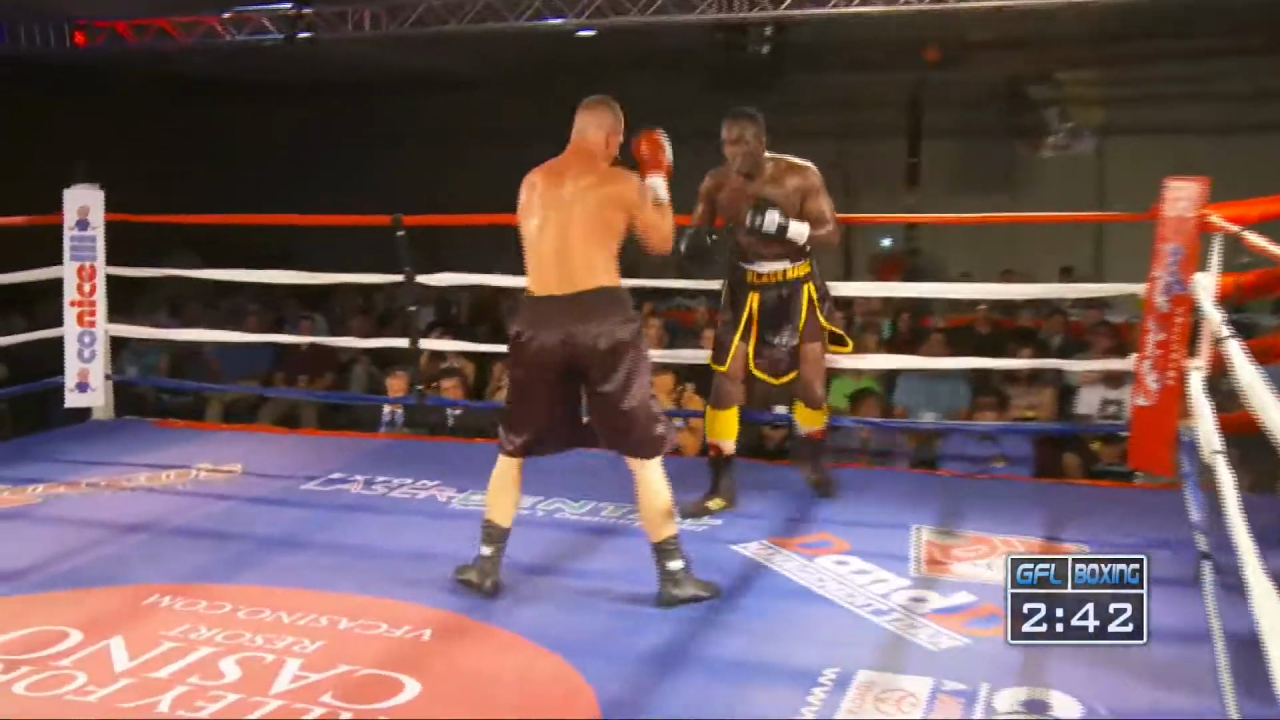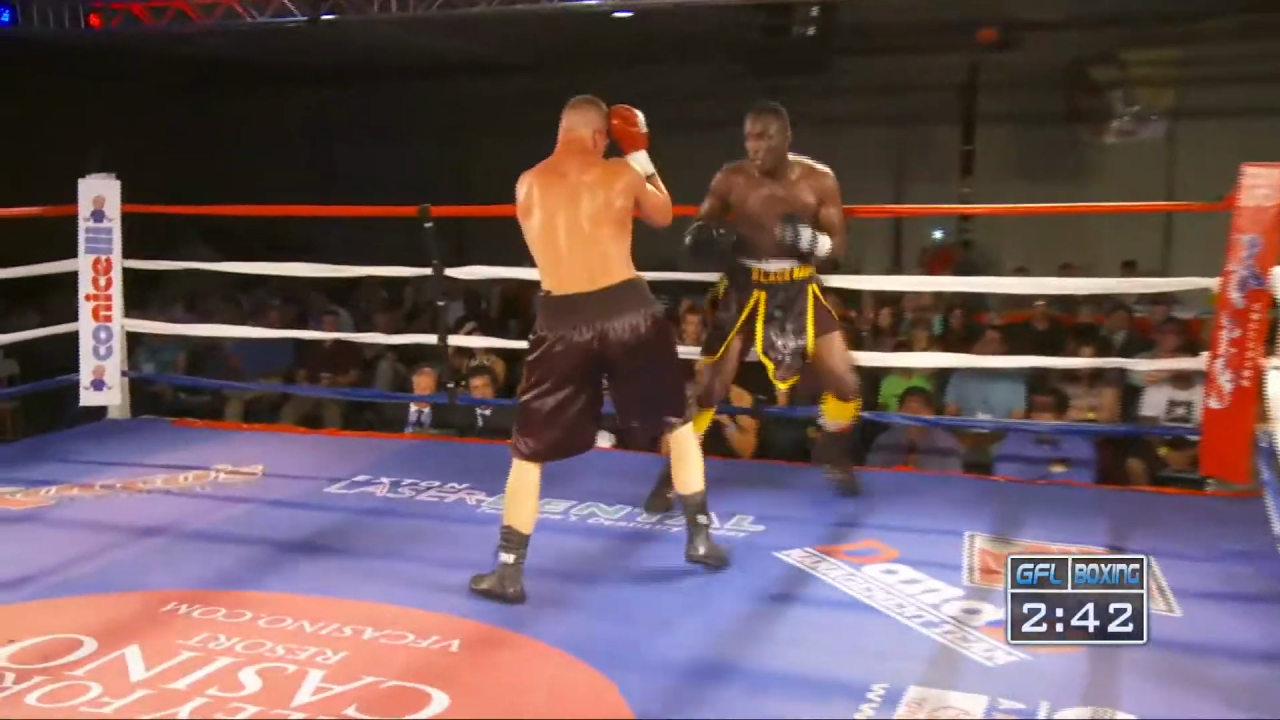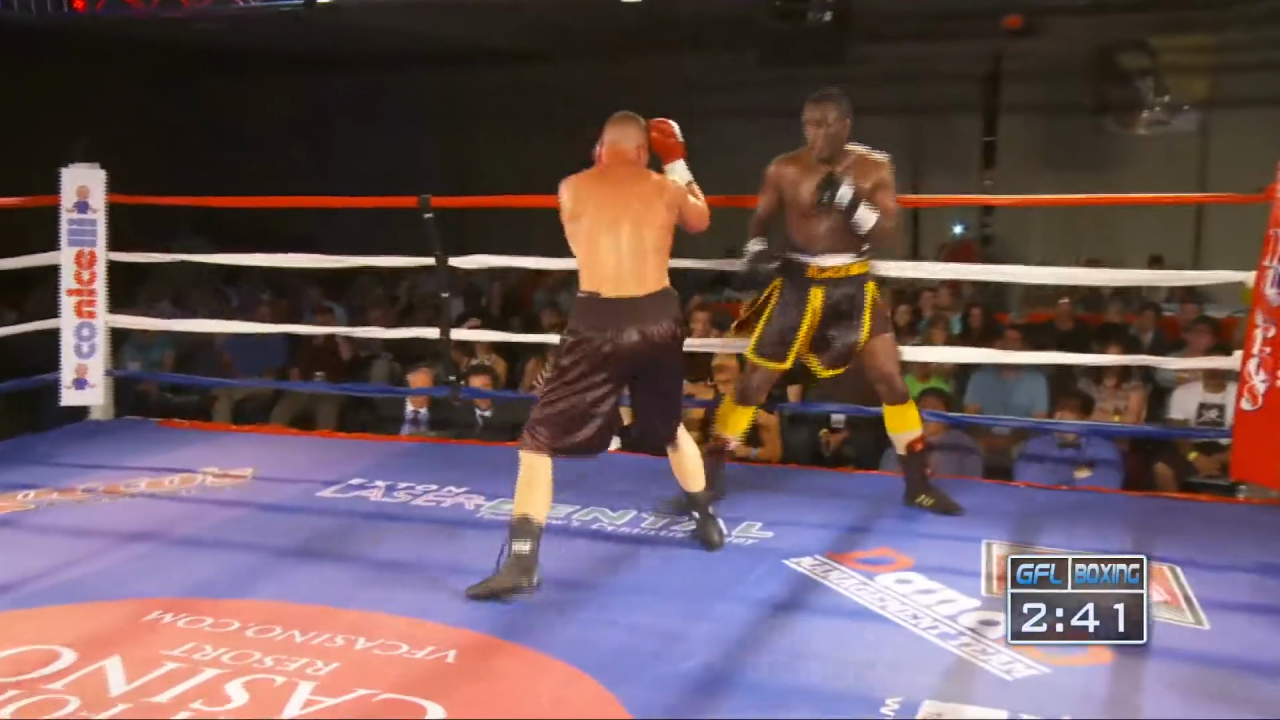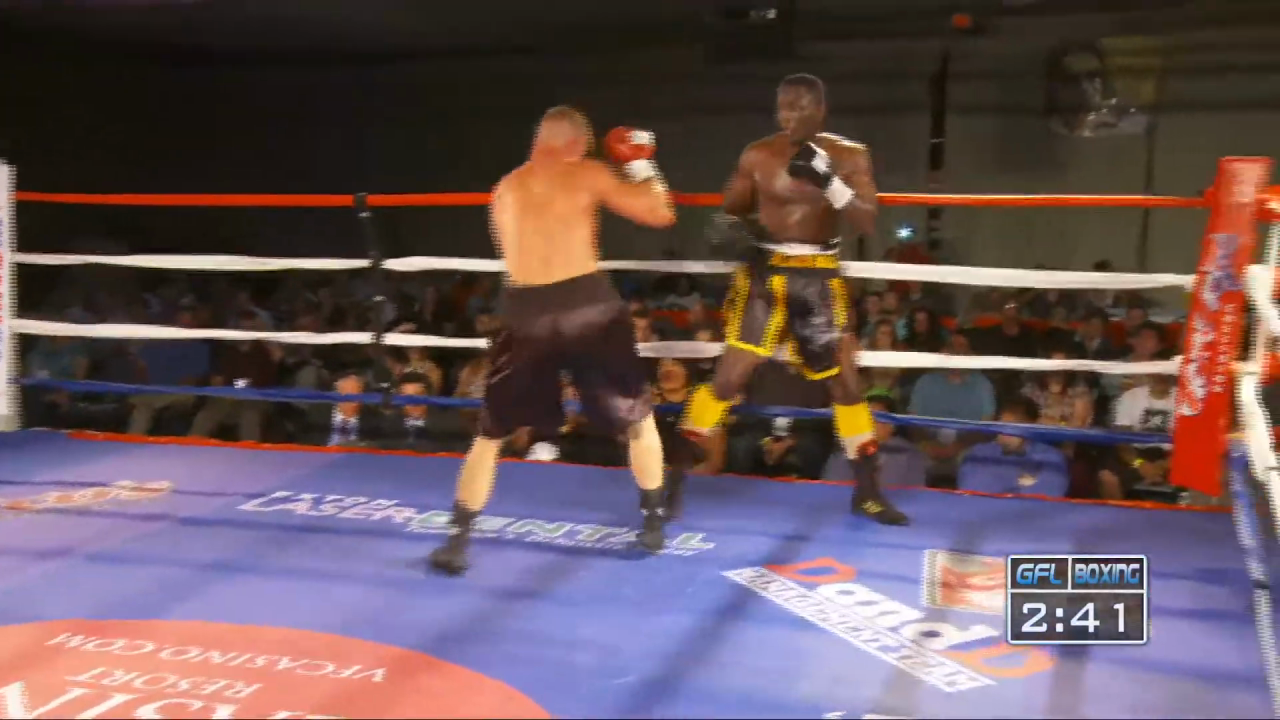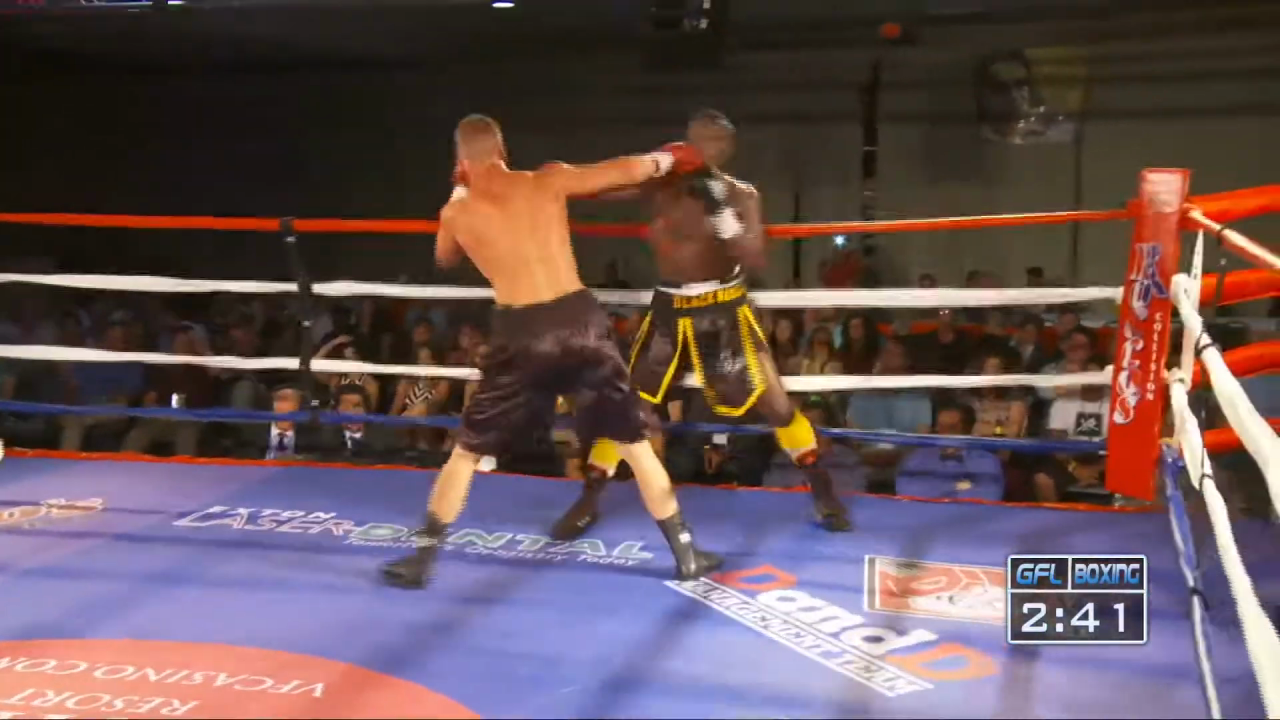
dt=0.3s
person 1, frame 1
left shoulder: (533, 181)
right shoulder: (622, 183)
right elbow: (661, 242)
right wrist: (658, 179)
left hip: (540, 321)
right hip: (604, 317)
left knee: (514, 447)
right knee: (646, 452)
left ankle: (486, 564)
right ankle: (675, 575)
person 1, frame 2
left shoulder: (527, 184)
right shoulder: (621, 174)
right elbow: (662, 216)
right wrist: (639, 152)
left hip: (562, 321)
right hip: (627, 311)
left knee: (528, 451)
right knee: (676, 422)
left ankle: (508, 572)
right ankle: (699, 535)
person 1, frame 3
left shoulder: (572, 189)
right shoulder: (664, 186)
right elbow: (701, 220)
right wrist: (677, 163)
left hip: (599, 324)
right hip: (660, 319)
left knee: (538, 443)
right knee: (670, 426)
left ankle: (521, 560)
right ankle: (707, 523)
person 1, frame 4
left shoulder: (506, 188)
right shoulder: (589, 174)
right elbow: (660, 216)
right wrist: (640, 164)
left hip: (526, 315)
right hip: (588, 306)
left knee: (490, 433)
right knee: (636, 414)
left ankle: (457, 542)
right ankle: (653, 522)
person 1, frame 5
left shoulder: (457, 211)
right shoulder: (547, 181)
left elbow: (445, 258)
right elbow: (624, 172)
right wrist: (668, 158)
left hip: (521, 337)
right hip: (581, 324)
left knee: (469, 449)
right knee: (636, 442)
left ankle: (423, 554)
right ankle: (685, 551)
person 2, frame 1
left shoulder: (802, 175)
right shoulder: (716, 183)
left elbow: (832, 233)
right elbow: (698, 228)
left wrist: (787, 226)
right wrist: (692, 241)
left hip: (797, 287)
right hip: (745, 289)
left knee: (811, 390)
right knee: (725, 388)
left ankle: (813, 460)
right ankle: (721, 486)
person 2, frame 2
left shoulder: (819, 179)
right shoulder: (730, 178)
left elbow: (838, 242)
right elbow: (702, 222)
left wrist: (814, 243)
right wrist: (699, 235)
left hip: (798, 289)
right hip: (745, 287)
left knee: (845, 384)
right knee: (712, 386)
left ankle: (835, 456)
right ankle: (673, 475)
person 2, frame 3
left shoulder: (874, 168)
right shoulder: (783, 168)
left elbow: (890, 234)
right elbow: (760, 221)
left wrist: (857, 208)
right wrist: (757, 250)
left hip: (854, 285)
right hip: (798, 284)
left knee: (891, 385)
right knee: (755, 383)
left ankle: (918, 484)
right ankle: (711, 472)
person 2, frame 4
left shoulder: (850, 155)
right shoulder: (757, 155)
left elbow: (869, 222)
right elbow: (732, 208)
left wrist: (829, 182)
right wrist: (727, 225)
left hip: (819, 277)
right hip: (765, 272)
left knee: (847, 385)
right knee: (729, 378)
left ankle: (868, 491)
right ankle: (675, 472)
person 2, frame 5
left shoulder: (740, 195)
right shoulder: (662, 180)
left elbow: (756, 262)
left wrist: (722, 211)
left hip: (725, 313)
right hip: (670, 313)
left knee: (778, 407)
left ankle: (823, 494)
right ankle: (587, 502)
